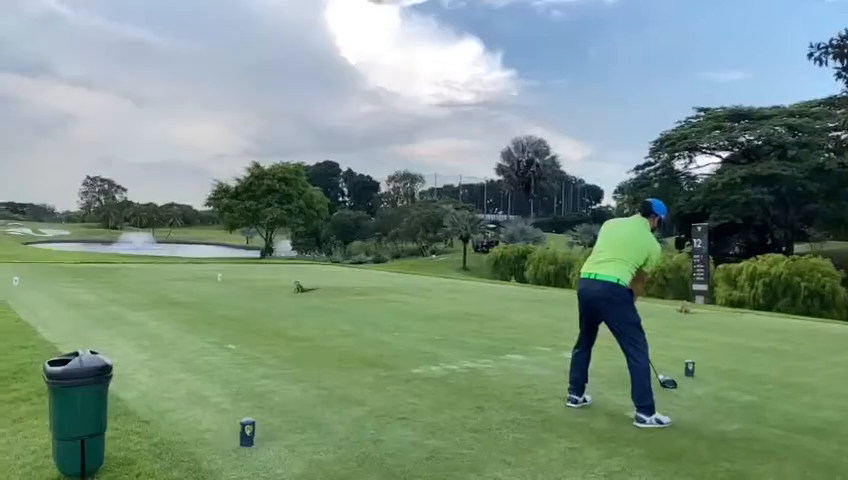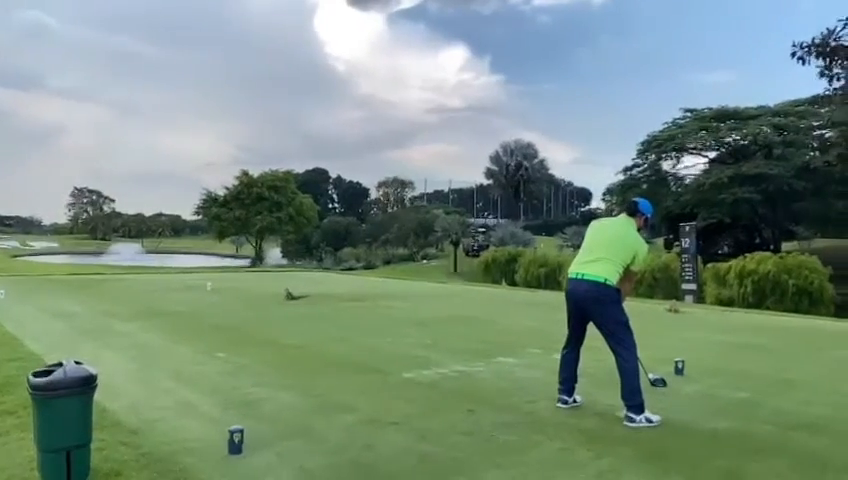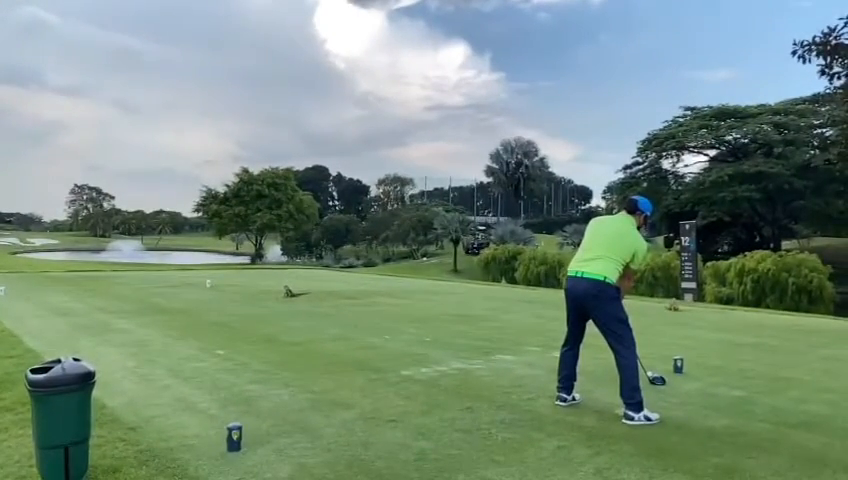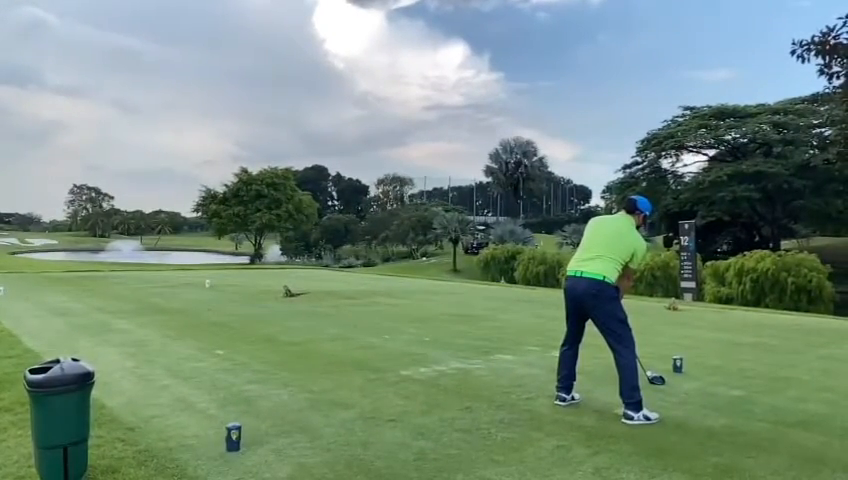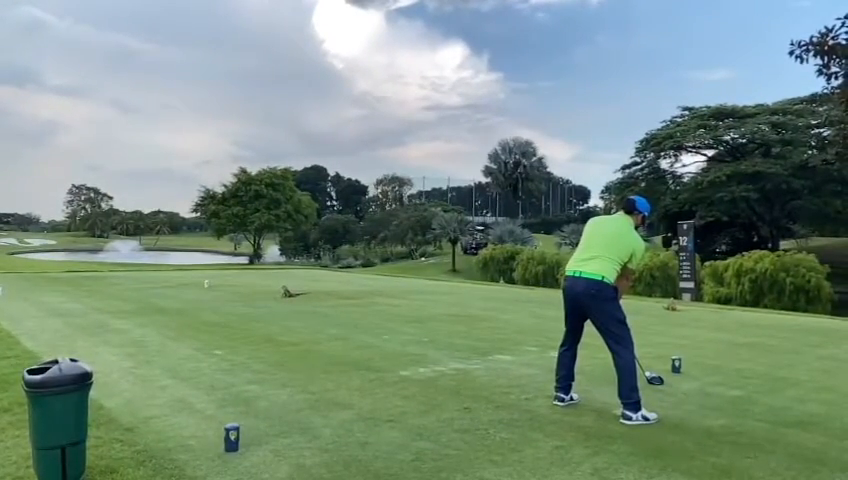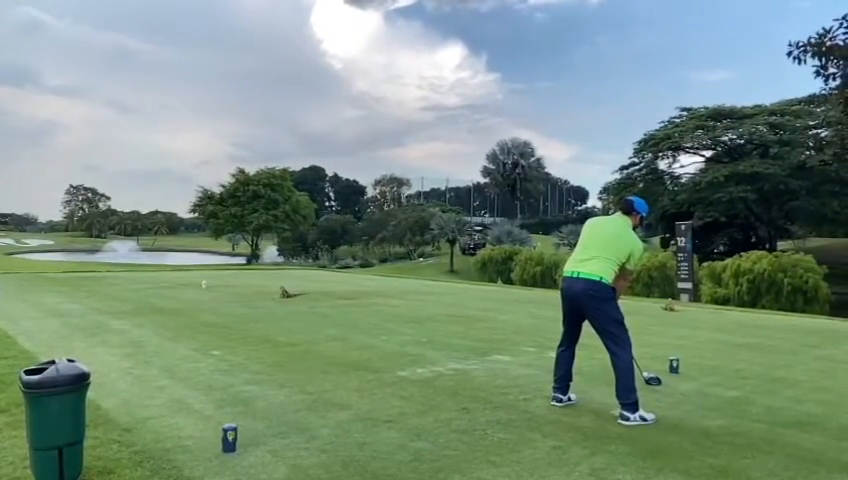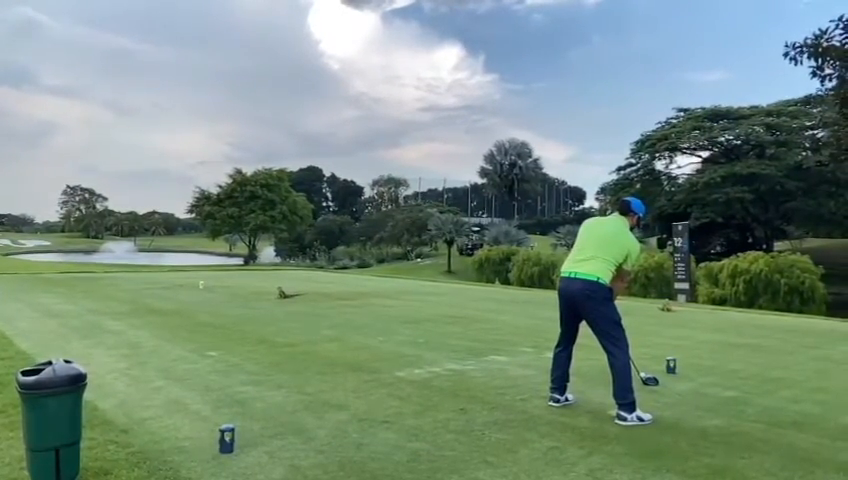
dt=0.7s
person 1, frame 1
left shoulder: (611, 223)
right shoulder: (652, 244)
right elbow: (639, 282)
right wrist: (627, 304)
left hip: (586, 283)
right hip: (612, 289)
left knee: (584, 340)
right knee: (637, 349)
left ankle: (575, 394)
right ankle: (645, 413)
person 1, frame 2
left shoulder: (597, 224)
right shoulder: (639, 243)
right elbow: (627, 281)
right wrist: (616, 303)
left hip: (573, 283)
right hip: (600, 289)
left knee: (573, 341)
right knee: (626, 349)
left ankle: (566, 394)
right ankle: (635, 411)
person 1, frame 3
left shoulder: (597, 221)
right shoulder: (639, 241)
right elbow: (627, 279)
right wrist: (616, 299)
left hip: (573, 281)
right hip: (599, 287)
left knee: (572, 339)
right knee: (625, 347)
left ankle: (564, 392)
right ankle: (633, 410)
person 1, frame 4
left shoulder: (596, 221)
right shoulder: (638, 241)
right elbow: (626, 278)
right wrist: (615, 299)
left hip: (572, 280)
right hip: (598, 286)
left knee: (571, 339)
right knee: (624, 346)
left ankle: (563, 391)
right ankle: (633, 409)
person 1, frame 5
left shoulder: (595, 221)
right shoulder: (636, 241)
right elbow: (625, 277)
right wrist: (614, 299)
left hip: (571, 281)
right hip: (597, 287)
left knee: (570, 339)
right knee: (623, 347)
left ankle: (562, 392)
right ankle: (631, 409)
person 1, frame 6
left shoulder: (593, 222)
right shoulder: (634, 242)
right elbow: (624, 279)
right wrist: (612, 300)
left hip: (569, 281)
right hip: (595, 287)
left knee: (568, 339)
right knee: (621, 347)
left ankle: (560, 392)
right ankle: (629, 410)
person 1, frame 7
left shoulder: (590, 222)
right shoulder: (631, 242)
right elbow: (621, 279)
right wrist: (608, 300)
left hip: (566, 281)
right hip: (592, 288)
left knee: (565, 339)
right knee: (618, 347)
left ankle: (557, 392)
right ankle: (626, 410)
